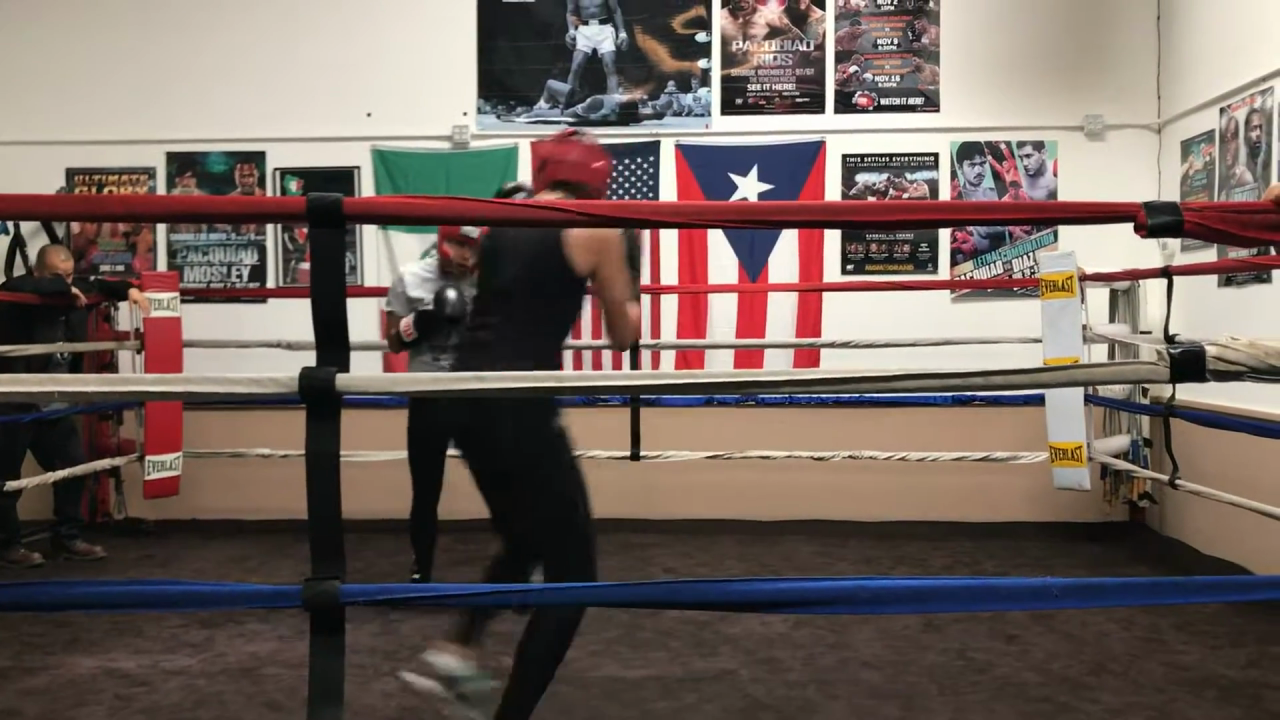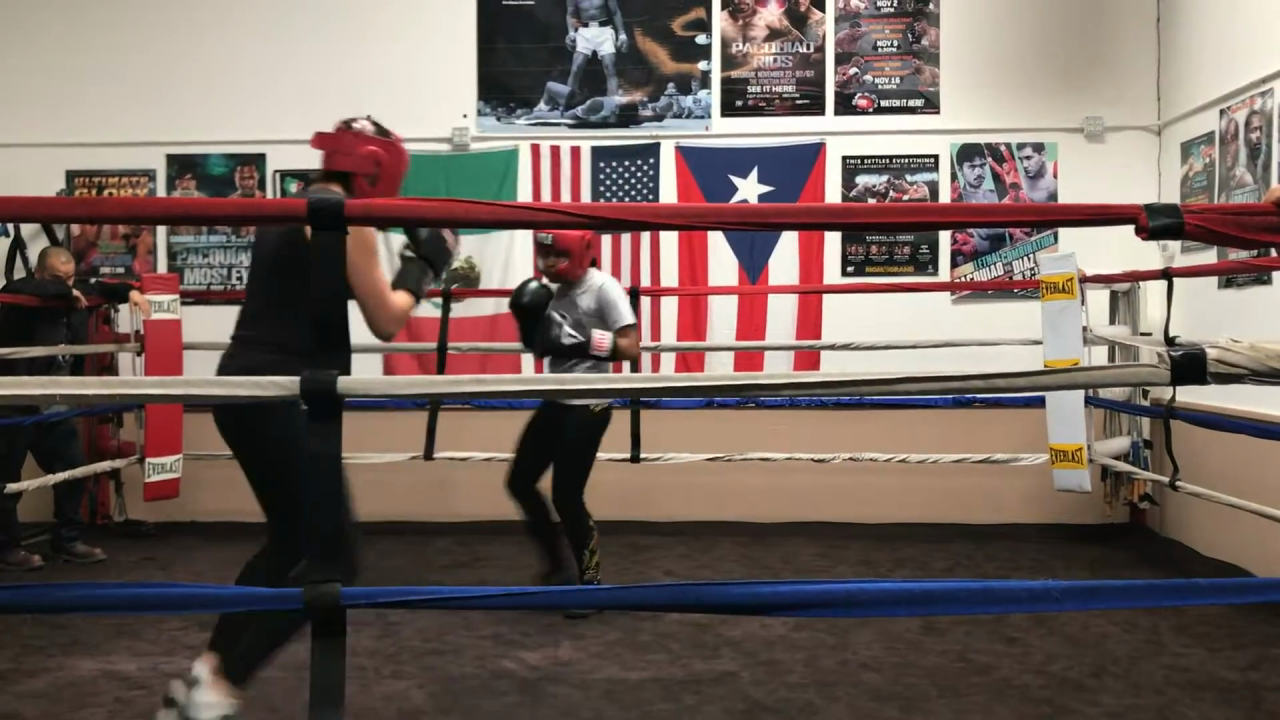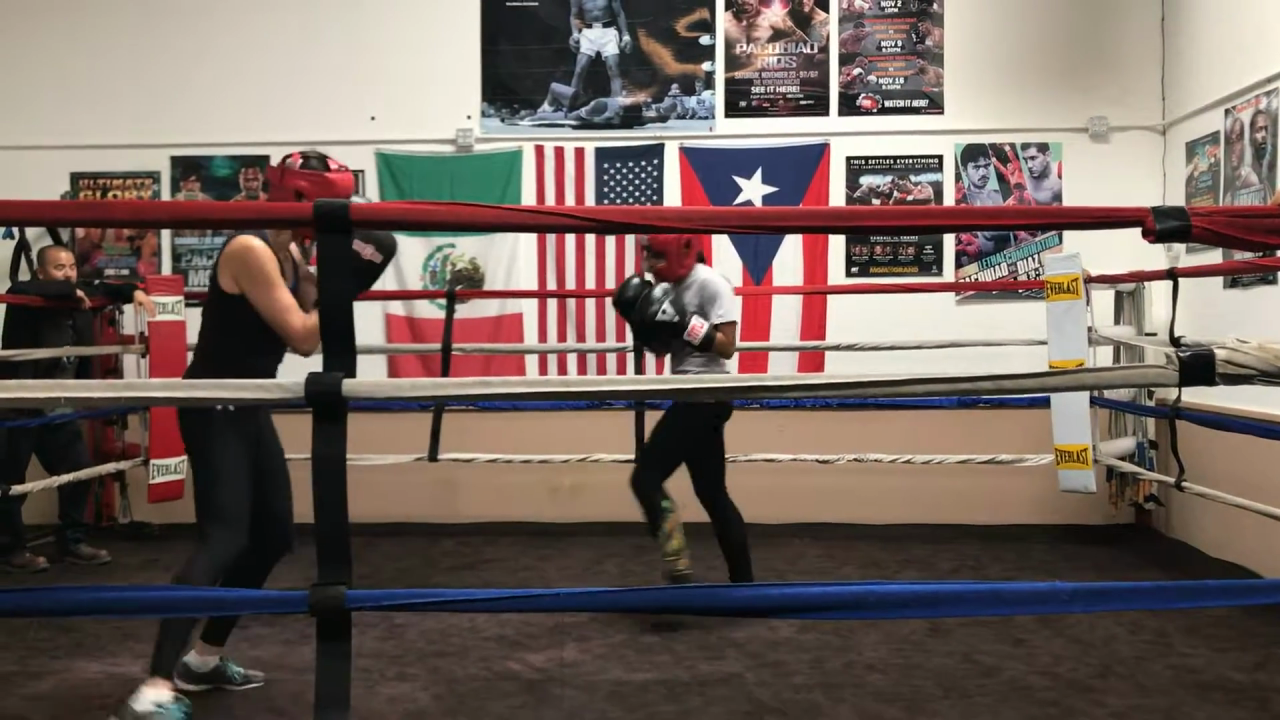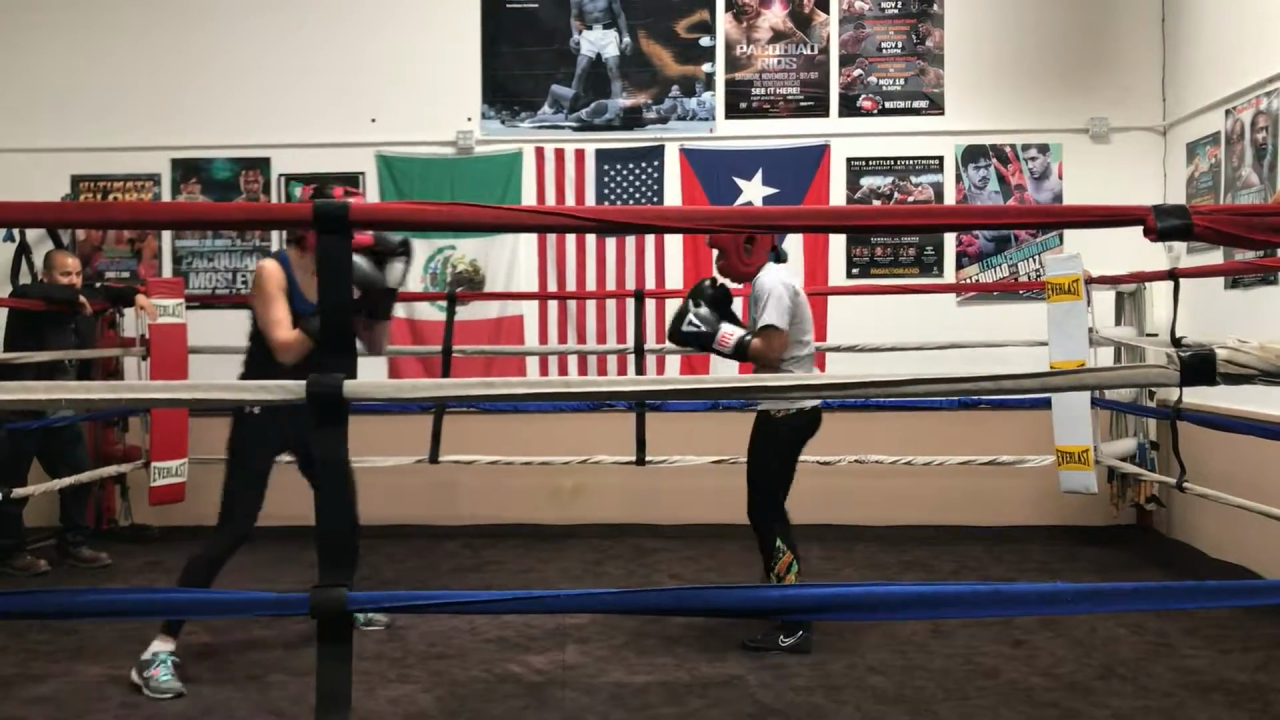
dt=0.5s
person 1, frame 1
left shoulder: (502, 220)
right shoulder: (598, 229)
right elbow: (623, 335)
right wrist: (625, 276)
left hip: (466, 397)
right hip: (518, 406)
left knee: (525, 540)
right knee: (573, 578)
left ankle: (454, 655)
person 1, frame 2
left shoulder: (287, 216)
right shoulder: (346, 220)
right elbow: (388, 323)
right wrist: (422, 268)
left hip: (242, 387)
right hip: (276, 396)
left knee: (293, 539)
right knee: (338, 562)
person 1, frame 3
left shoulder: (287, 250)
right shoulder: (250, 250)
left elbow: (313, 309)
right elbow: (303, 337)
right wrist: (352, 278)
left hip: (248, 407)
right hip: (218, 405)
left knee: (273, 537)
right knee: (224, 539)
left ankle: (203, 658)
person 1, frame 4
right shoulder: (272, 270)
left elbow: (376, 343)
right elbow: (284, 351)
left wrist: (382, 288)
left hip: (314, 411)
right hip: (263, 410)
left knee: (342, 518)
right knee: (233, 530)
right ankle: (160, 650)
person 2, frame 1
right shoulder: (410, 277)
right elbow: (393, 341)
right wrist: (422, 322)
right hip: (428, 397)
right knee: (426, 489)
right ankle: (421, 576)
person 2, frame 2
left shoulder: (603, 288)
right shoulder: (553, 291)
left elbow: (631, 345)
right elbow: (540, 349)
left wrist: (583, 340)
right wrist: (528, 319)
left hip: (587, 407)
right hip: (556, 404)
left knee: (567, 495)
right knee: (519, 482)
left ankle: (589, 582)
right ankle: (556, 564)
person 2, frame 3
left shoulder: (709, 282)
right shoulder: (666, 289)
left elbow: (727, 345)
right elbow: (657, 347)
left wrist: (681, 324)
right wrist: (637, 316)
left hip: (703, 399)
right hip: (696, 401)
left knee: (646, 478)
right knee: (712, 492)
left ankle: (678, 574)
right ankle: (743, 585)
person 2, frame 4
left shoulder: (769, 282)
right shoulder: (773, 279)
left elbow: (769, 351)
right elbow: (762, 341)
left wrist: (715, 334)
right wrist: (720, 318)
left hip: (784, 411)
right hip: (800, 408)
left knee: (764, 513)
right knee: (769, 503)
left ankle: (794, 627)
right ankle: (785, 590)
person 3, frame 1
left shoulder: (74, 292)
left elbow: (98, 286)
left wrist: (128, 289)
right wrist: (62, 288)
left hip: (55, 404)
left knee: (73, 468)
left ankle: (67, 538)
person 3, frame 2
left shoulder: (75, 295)
left elbow: (99, 289)
left wrist: (129, 291)
right wrist: (65, 292)
left hip: (55, 406)
left knee: (73, 470)
left ankle: (66, 540)
person 3, frame 3
left shoulder: (79, 295)
left elbow: (104, 289)
left wrist: (134, 291)
right wrist: (69, 293)
left hip: (61, 408)
left knee: (78, 472)
left ankle: (72, 542)
person 3, frame 4
left shoulder: (83, 299)
right shoulder: (27, 299)
left elbow: (106, 293)
right elbow: (27, 293)
left wrist: (135, 295)
right wrist: (72, 297)
left hip: (62, 411)
left knee: (80, 475)
left ankle: (73, 545)
